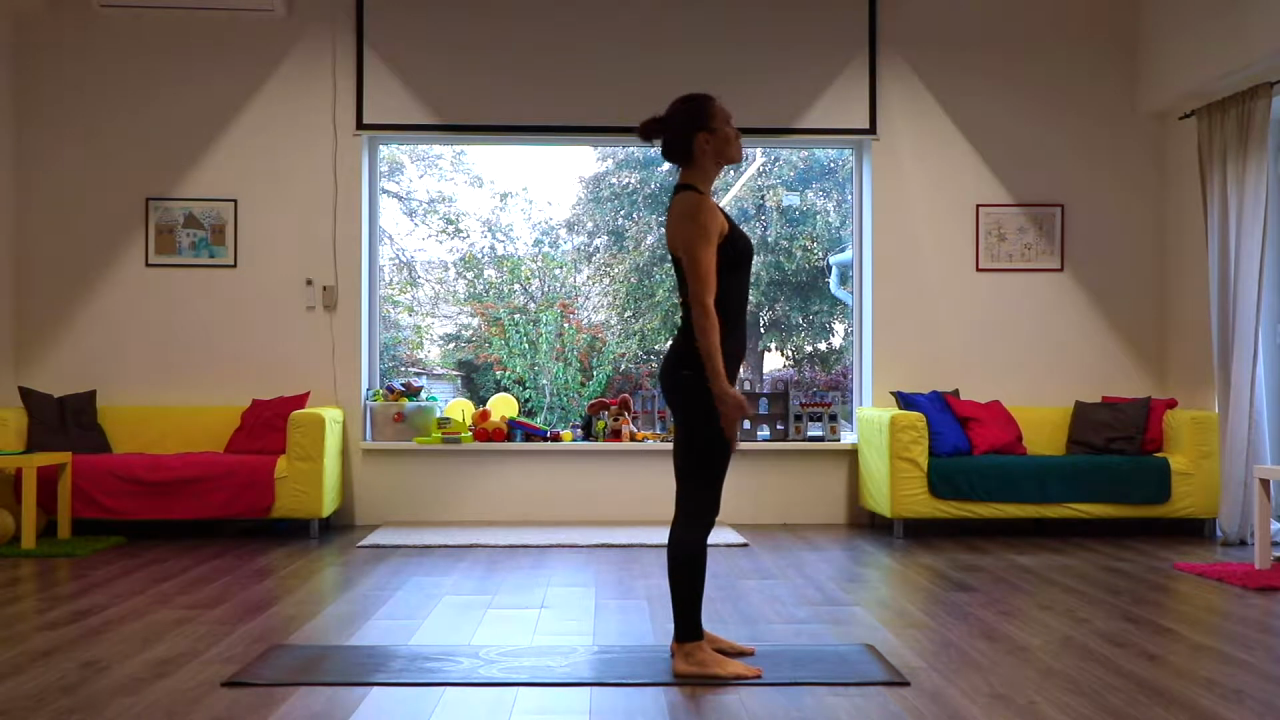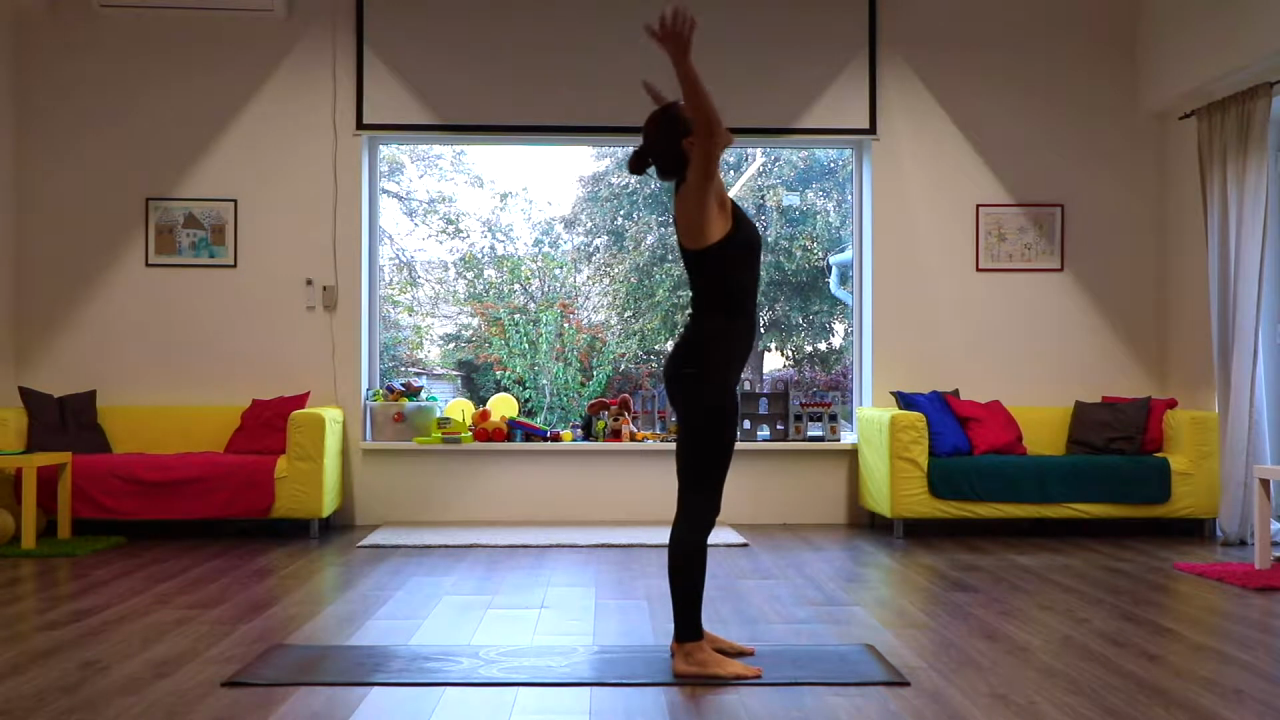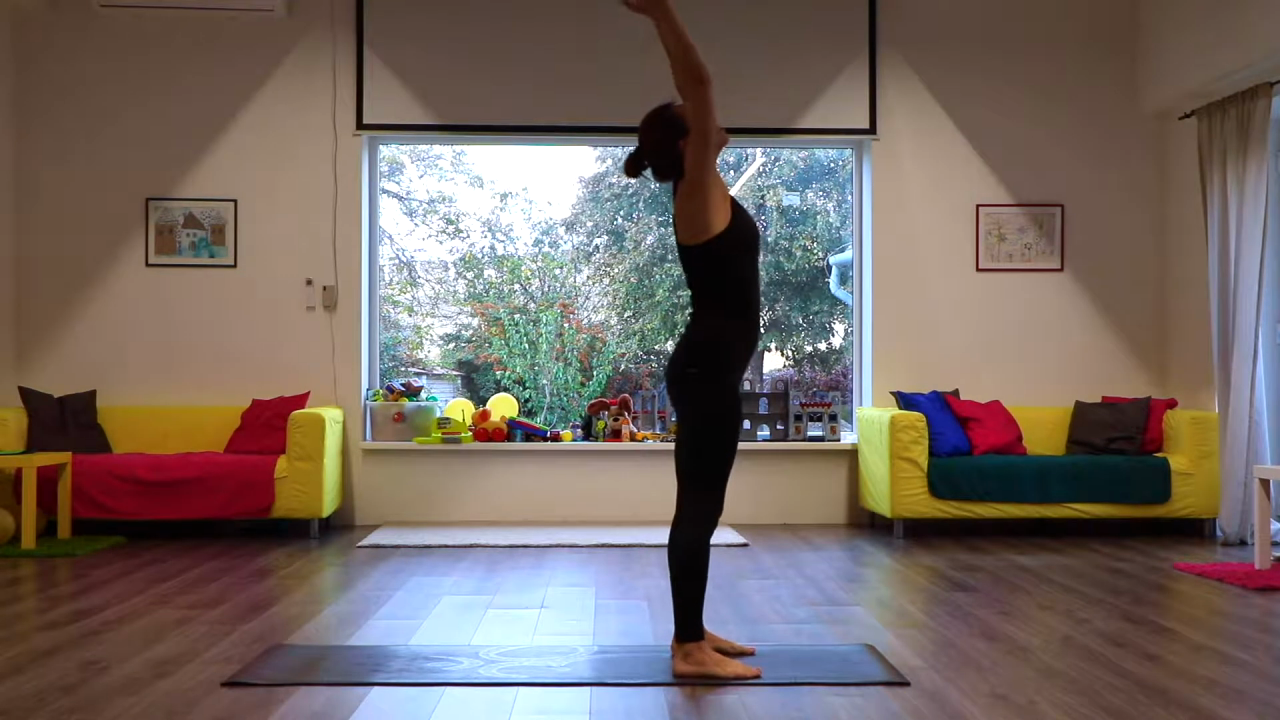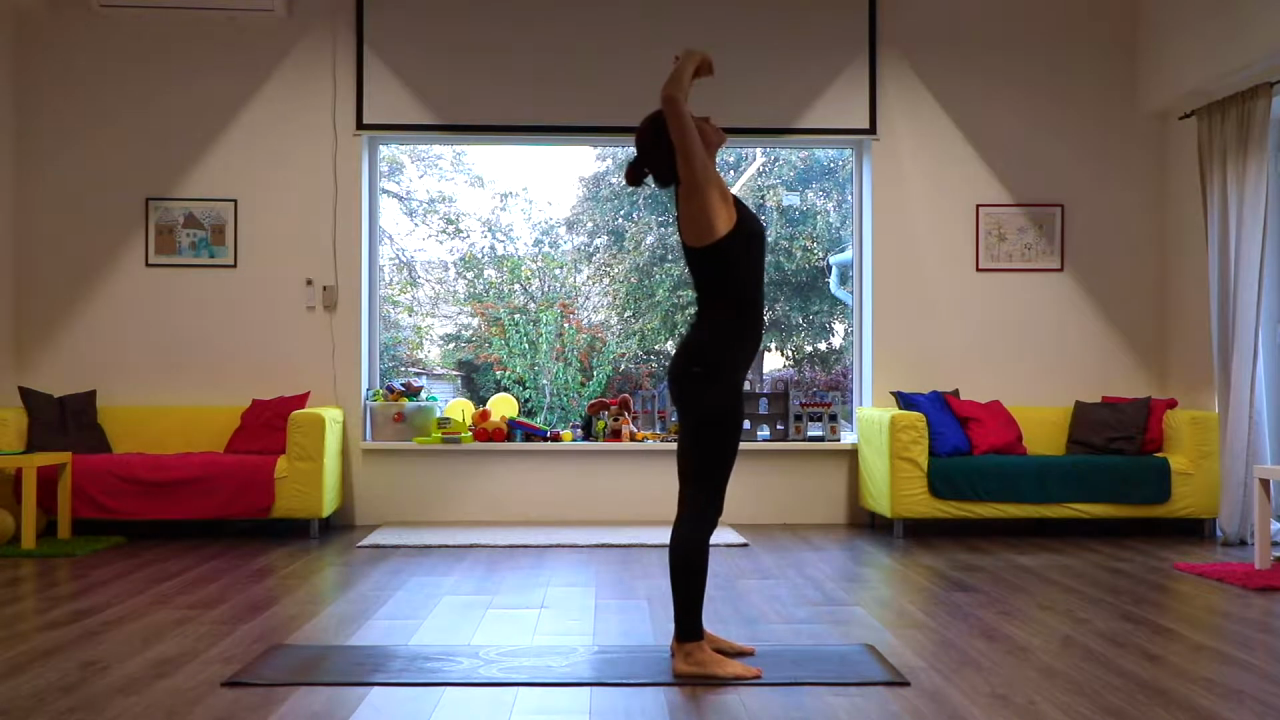
dt=0.7s
person 1, frame 1
left shoulder: (697, 201)
right shoulder: (695, 205)
right elbow: (704, 299)
right wrist: (719, 379)
left hip: (702, 369)
right hip: (700, 373)
left knee: (698, 509)
right knee: (696, 510)
left ankle: (691, 633)
right ankle: (689, 649)
person 1, frame 2
left shoulder: (703, 194)
right shoulder: (702, 195)
left elbow: (699, 127)
right elbow: (708, 123)
left wrist: (663, 102)
right wrist: (679, 62)
left hip: (709, 366)
right hip: (707, 369)
left knee: (699, 505)
right knee: (697, 507)
left ankle: (691, 631)
right ankle: (689, 649)
person 1, frame 3
left shoulder: (703, 189)
right shoulder: (698, 187)
left elbow: (691, 92)
right elbow: (698, 83)
left hip: (709, 366)
right hip: (707, 369)
left knee: (700, 506)
right knee: (698, 508)
left ankle: (692, 633)
right ankle: (690, 649)
person 1, frame 4
left shoulder: (707, 190)
right shoulder: (700, 189)
left elbow: (676, 109)
right elbow: (671, 103)
left wrist: (689, 70)
right wrist: (687, 64)
left hip: (712, 368)
right hip: (711, 371)
left knee: (701, 508)
right knee: (698, 509)
left ankle: (692, 633)
right ankle: (690, 650)
